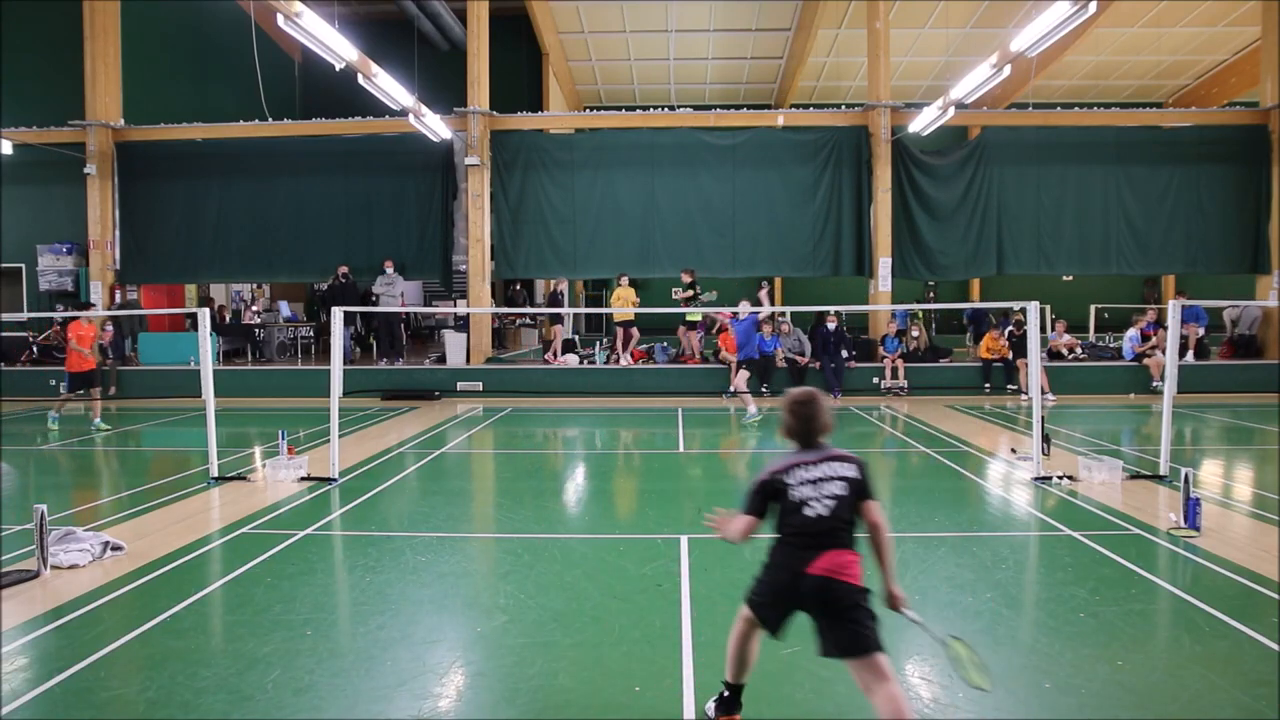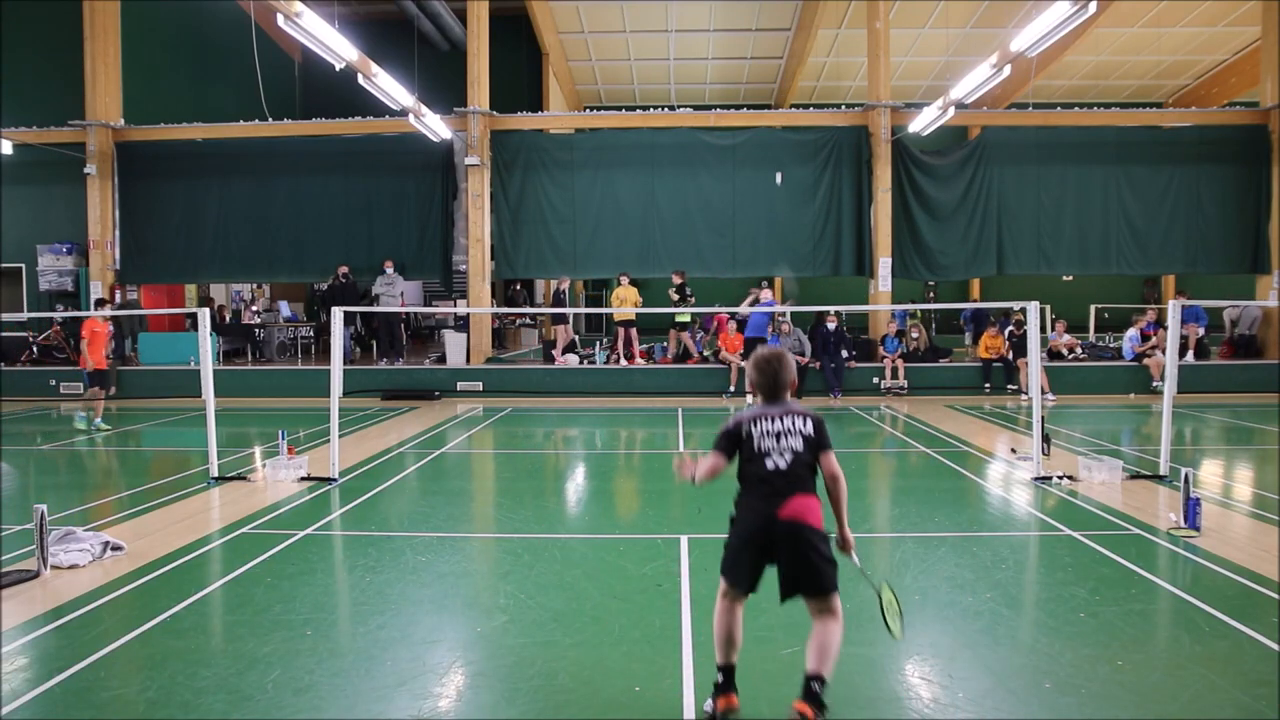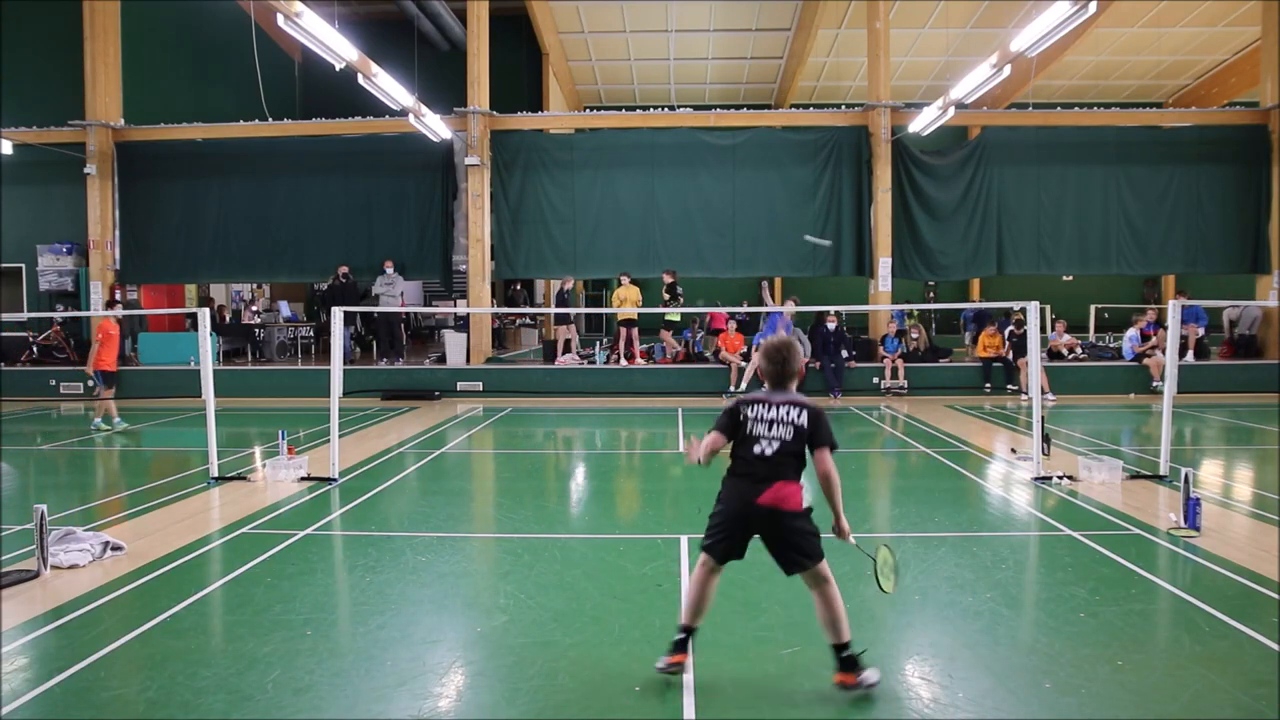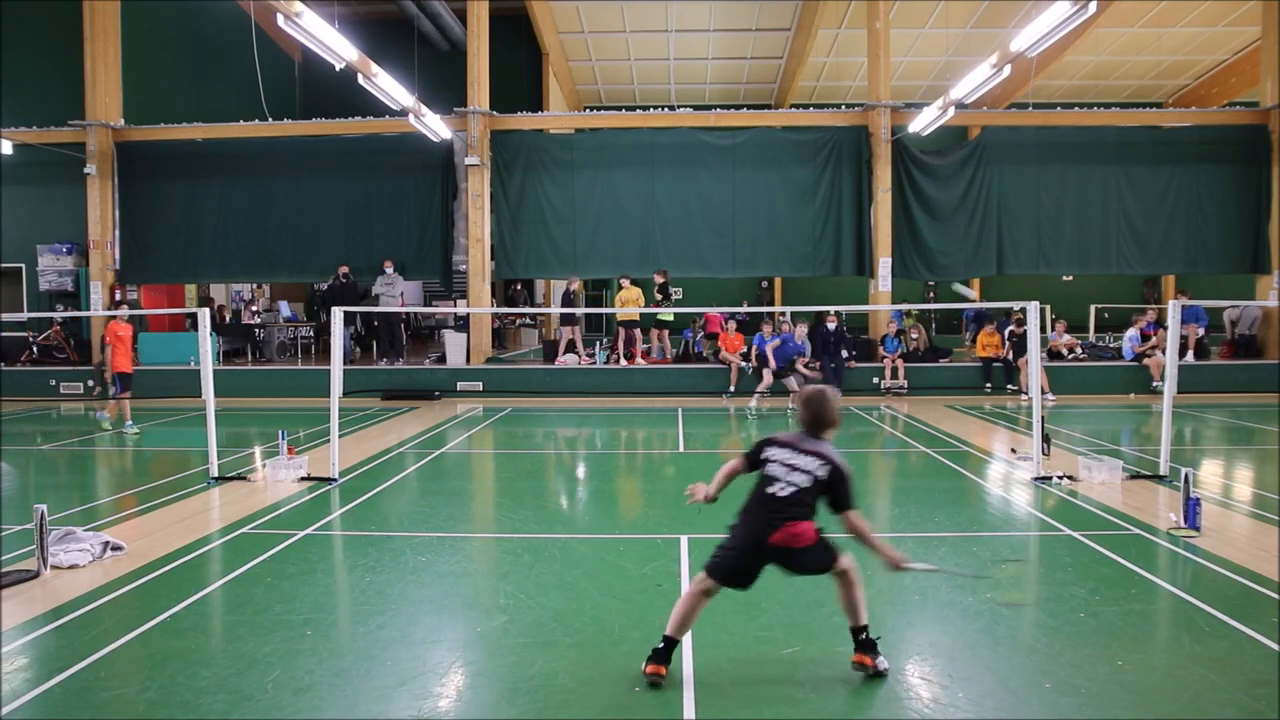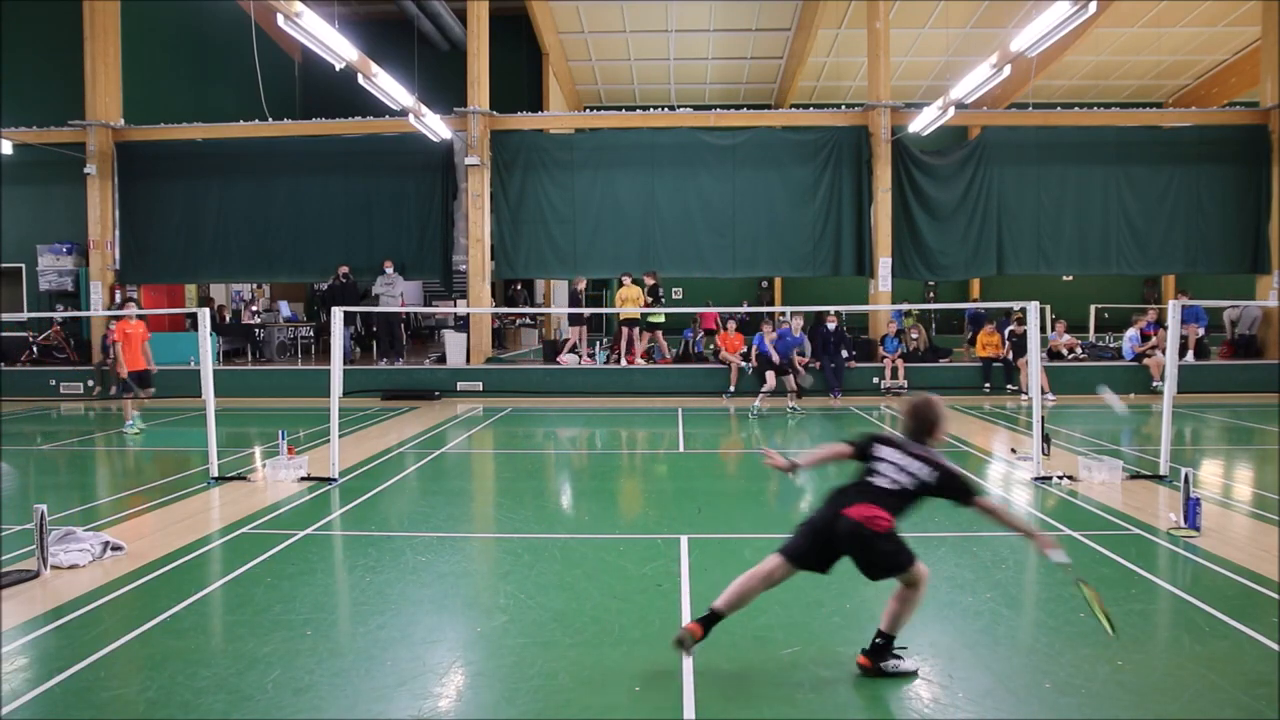
dt=0.2s
person 1, frame 1
left shoulder: (775, 474)
right shoulder: (852, 465)
left elbow: (742, 531)
right elbow: (876, 523)
left wrist: (727, 530)
right wrist: (890, 581)
left hip: (785, 568)
right hip: (838, 572)
left knee: (748, 620)
right knee: (879, 676)
person 1, frame 2
left shoulder: (741, 423)
right shoulder: (811, 420)
left elbow: (710, 469)
right elbow: (833, 472)
left wrist: (693, 473)
right wrist: (843, 528)
left hip: (752, 518)
right hip: (800, 519)
left knee: (730, 596)
right knee: (828, 613)
person 1, frame 3
left shoulder: (742, 405)
right shoulder: (811, 412)
left elbow: (710, 446)
right elbow: (825, 468)
left wrist: (696, 453)
right wrist: (839, 517)
left hip: (737, 497)
right hip: (782, 503)
left knee: (708, 566)
right knee: (821, 580)
left ankle: (679, 649)
right ankle: (847, 666)
person 1, frame 4
left shoulder: (773, 443)
right shoulder: (833, 464)
left elbow: (733, 467)
right elbow: (851, 522)
left wrist: (709, 492)
right wrist: (886, 553)
left hip: (748, 531)
right hip: (794, 537)
left knee: (702, 586)
right knee: (847, 569)
left ankle: (659, 659)
right ankle: (865, 651)
person 1, frame 5
left shoulder: (880, 442)
right shoulder: (937, 467)
left elbow: (837, 451)
right elbow: (984, 505)
left wrist: (795, 464)
right wrist: (1031, 532)
left hip: (831, 512)
right hip: (867, 522)
left knee: (773, 570)
right knee: (916, 578)
left ankle: (701, 624)
right ankle: (877, 654)
